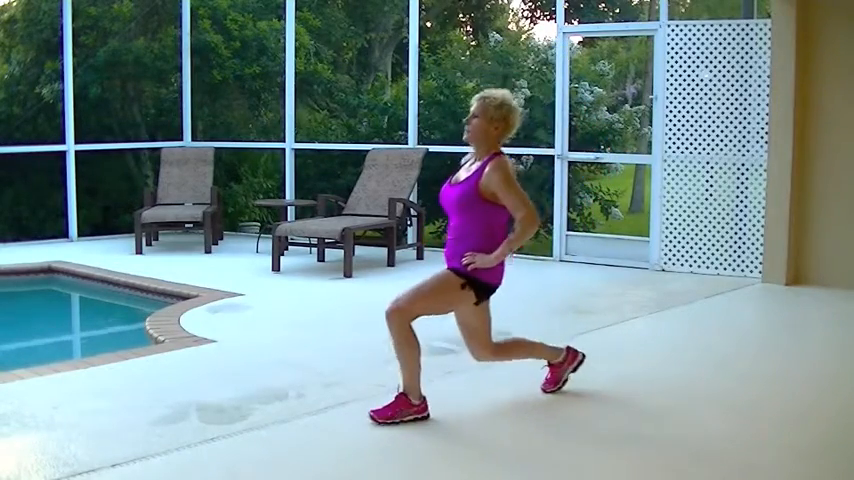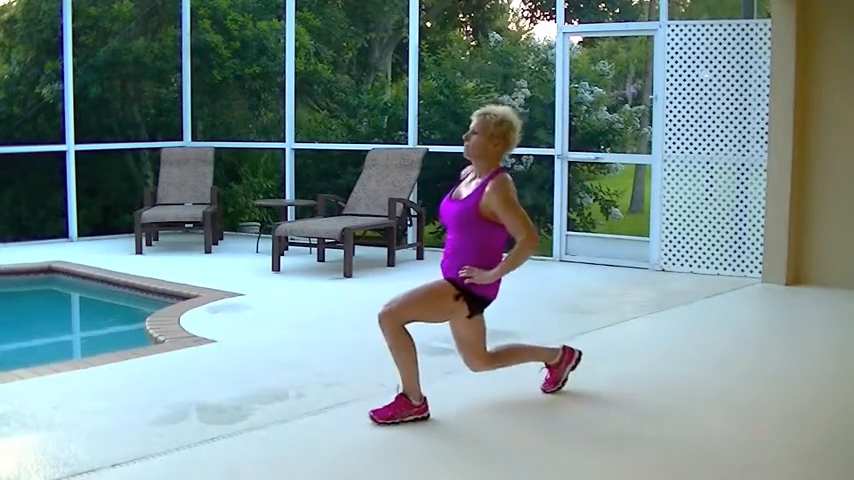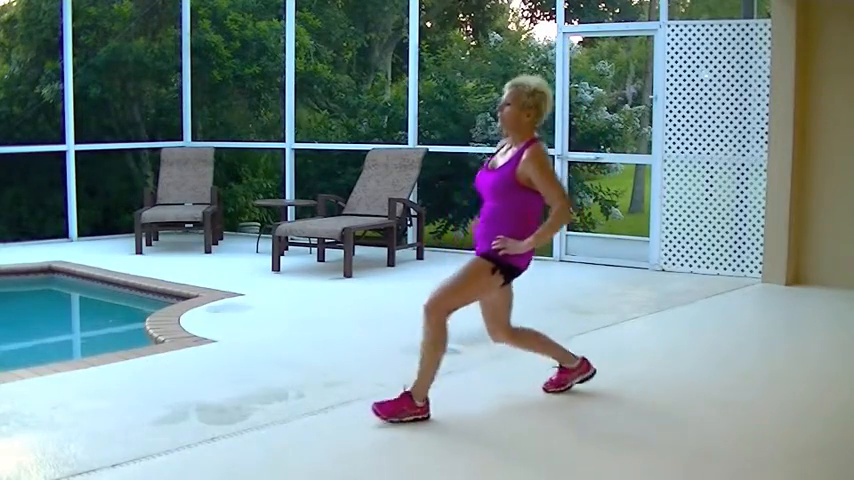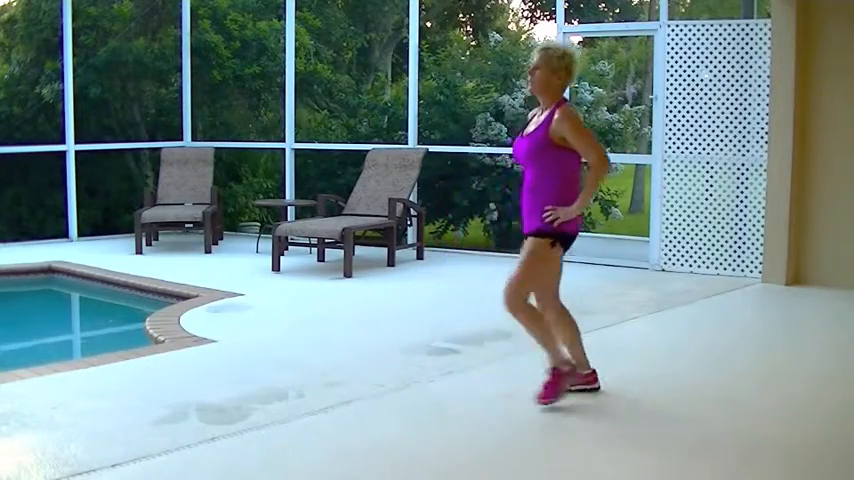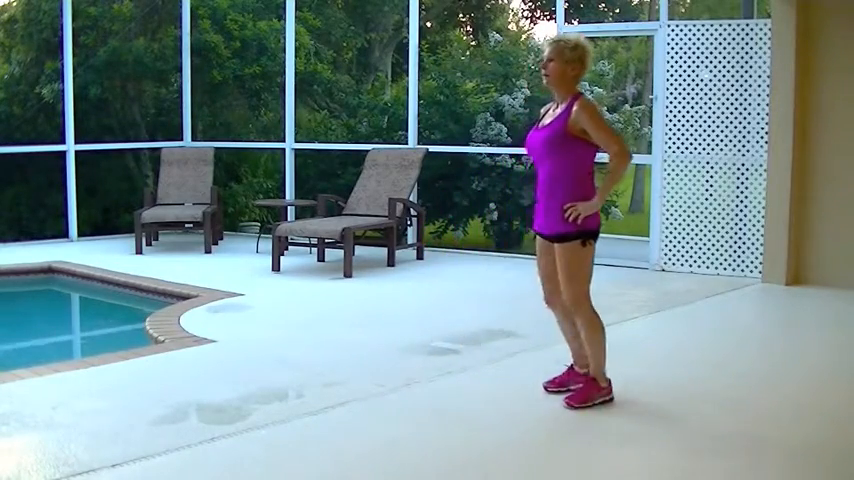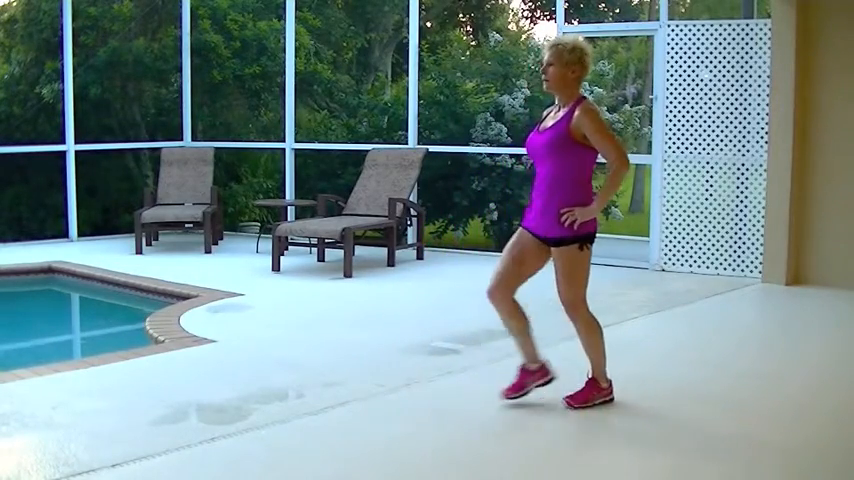
dt=0.3s
person 1, frame 1
left shoulder: (497, 169)
right shoulder: (470, 161)
left elbow: (529, 220)
left wrist: (496, 256)
left hip: (475, 271)
right hip: (462, 270)
left knee: (397, 313)
right knee: (485, 351)
left ankle: (413, 400)
right ankle: (562, 356)
person 1, frame 2
left shoulder: (497, 187)
right shoulder: (468, 174)
left elbow: (529, 239)
left wrist: (493, 274)
left hip: (471, 284)
right hip: (457, 280)
left knee: (390, 315)
right knee: (478, 361)
left ankle: (413, 401)
right ankle: (559, 356)
person 1, frame 3
left shoulder: (532, 156)
right shoulder: (504, 147)
left elbow: (563, 209)
left wrist: (527, 243)
left hip: (505, 257)
right hip: (489, 251)
left knee: (434, 308)
right knee: (500, 332)
left ankle: (417, 400)
right ankle: (573, 364)
person 1, frame 4
left shoulder: (564, 116)
right shoulder: (536, 115)
left elbow: (600, 162)
left wrist: (576, 207)
left hip: (554, 224)
right hip: (536, 221)
left knee: (513, 298)
right knee: (547, 303)
left ankle: (563, 366)
right ankle: (582, 369)
person 1, frame 5
left shoulder: (582, 109)
right shoulder: (548, 110)
left elbow: (621, 154)
left wrist: (596, 201)
left hip: (574, 222)
right hip: (546, 220)
left knee: (577, 304)
right knee: (554, 300)
left ankle: (600, 382)
right ankle: (581, 368)
person 1, frame 6
left shoulder: (583, 114)
right shoulder: (549, 114)
left elbow: (619, 162)
left wrist: (594, 208)
left hip: (570, 225)
right hip: (537, 221)
left knee: (573, 306)
right knee: (498, 291)
left ankle: (600, 383)
right ankle: (534, 366)
